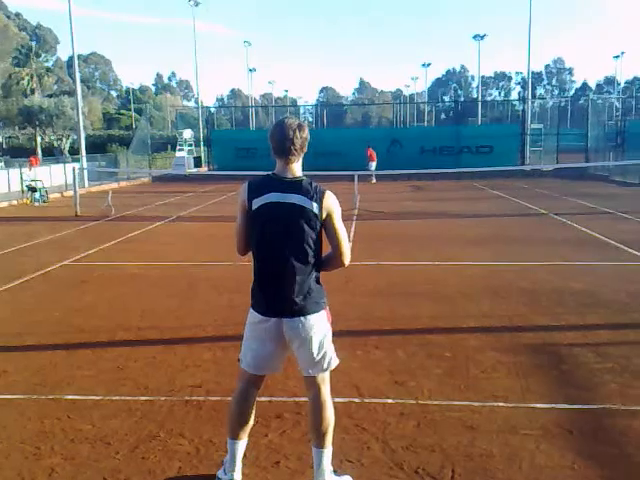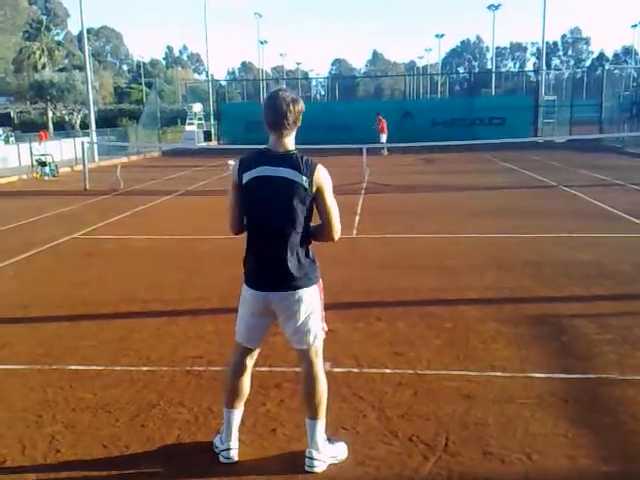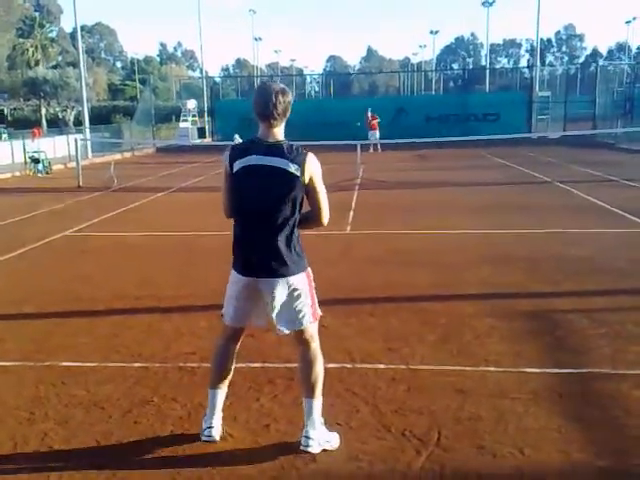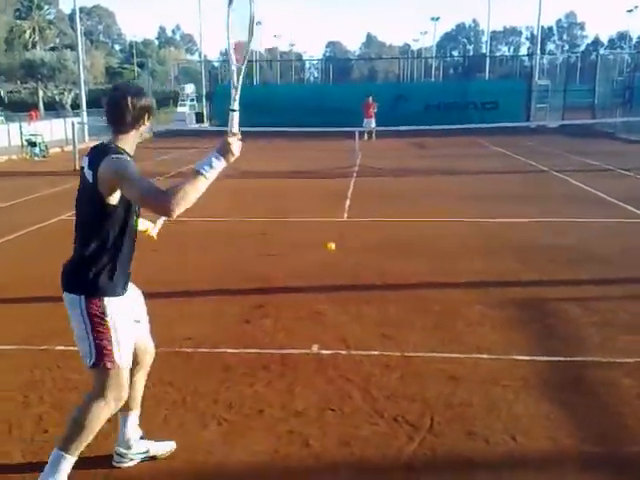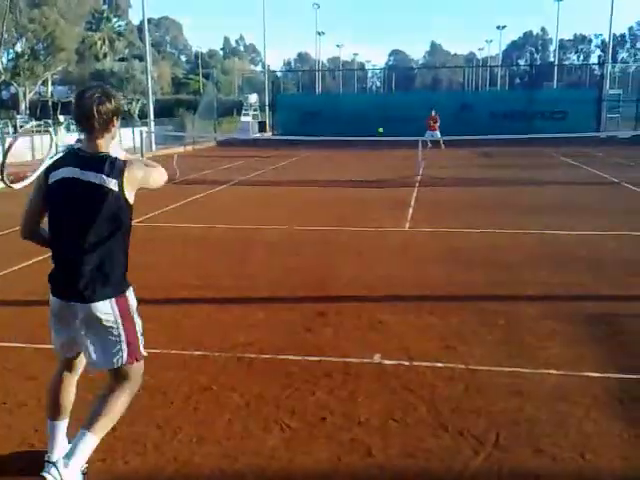
dt=1s
person 1, frame 1
left shoulder: (252, 192)
right shoulder: (324, 198)
left elbow: (242, 248)
right elbow: (342, 259)
left hip: (264, 308)
right hip: (308, 310)
left knee: (248, 385)
right knee: (320, 389)
person 1, frame 2
left shoulder: (243, 167)
right shoulder: (315, 172)
left elbow: (235, 227)
right elbow: (332, 233)
left hip: (257, 281)
right hip: (299, 282)
left knee: (243, 357)
right knee: (312, 360)
left ankle: (228, 440)
right ankle: (317, 449)
person 1, frame 3
left shoulder: (234, 156)
right shoulder: (305, 161)
left elbow: (229, 211)
right elbow: (321, 219)
left hip: (246, 268)
right hip: (287, 269)
left knee: (229, 337)
right knee: (309, 344)
left ankle: (211, 422)
right ankle: (313, 431)
person 1, frame 4
left shoulder: (107, 157)
right shoulder: (114, 164)
right elbow: (168, 205)
right wrist: (216, 159)
left hip: (114, 287)
right hip: (94, 294)
left knee: (142, 355)
right knee: (109, 390)
left ankle: (130, 445)
person 1, frame 5
left shoulder: (54, 168)
right shoulder: (125, 174)
left elbow: (28, 229)
right elbow: (160, 173)
left hip: (63, 290)
right hip: (105, 294)
left knee: (69, 363)
right knee: (128, 377)
